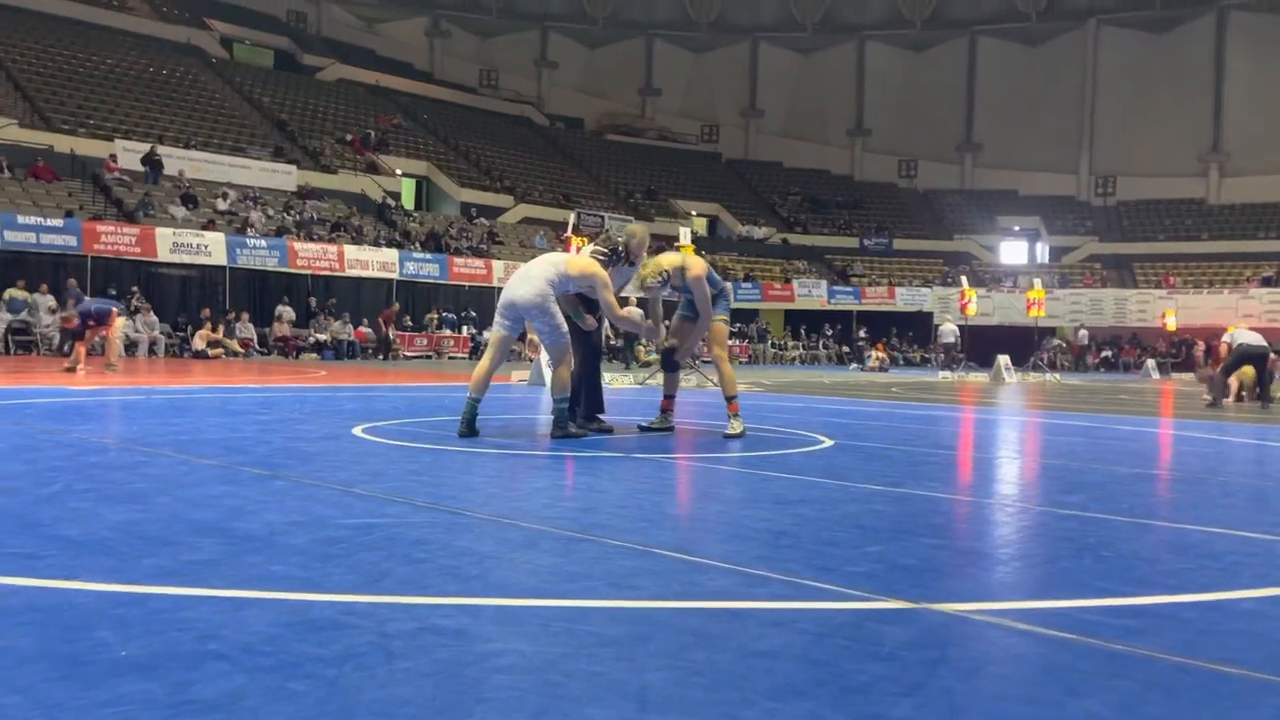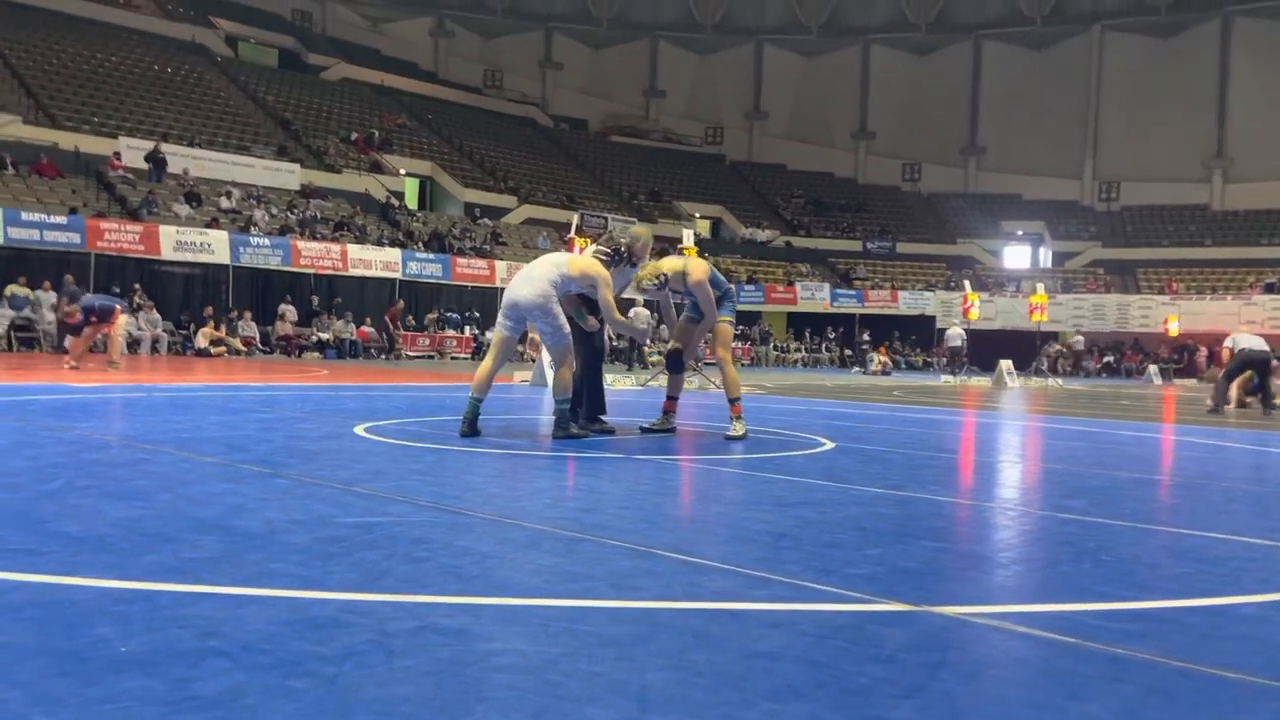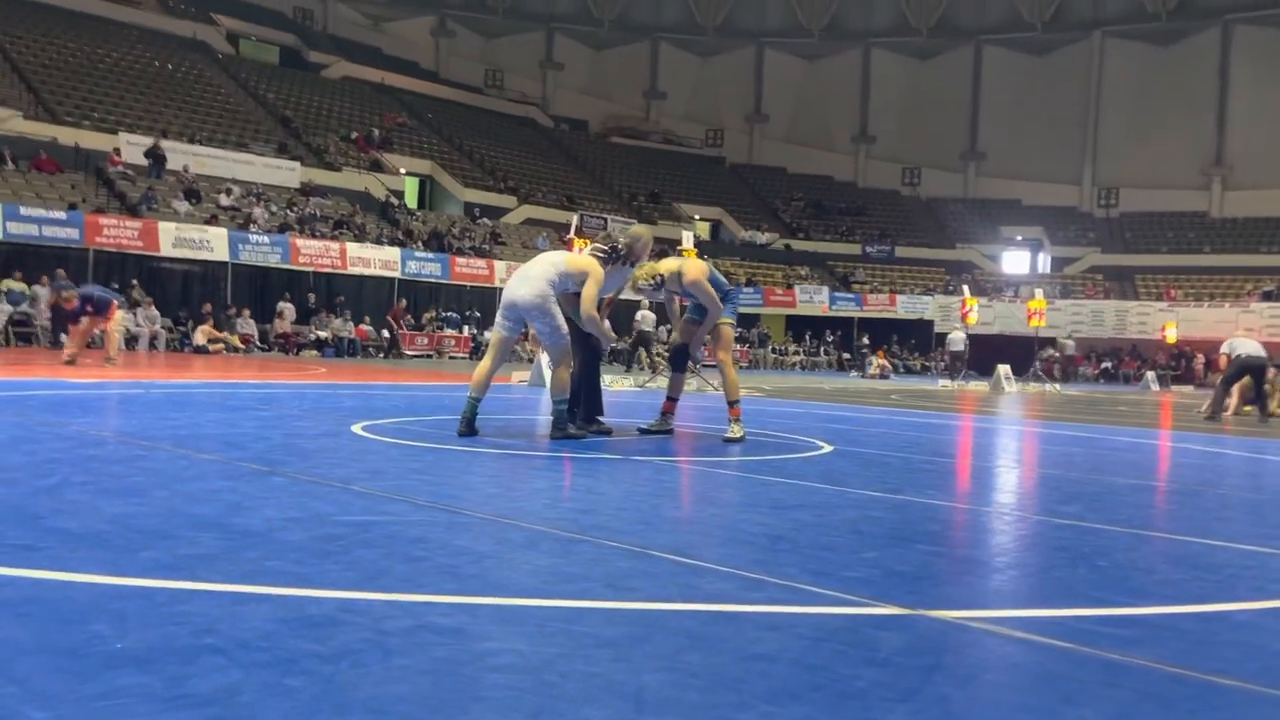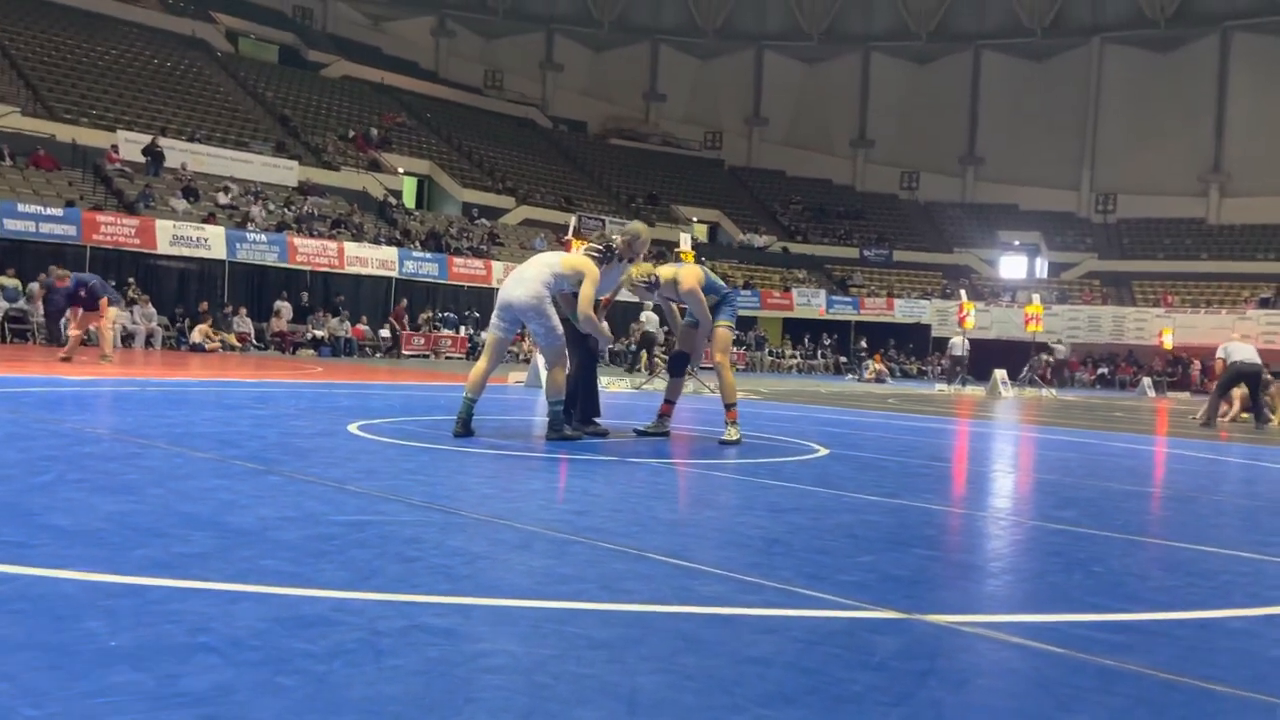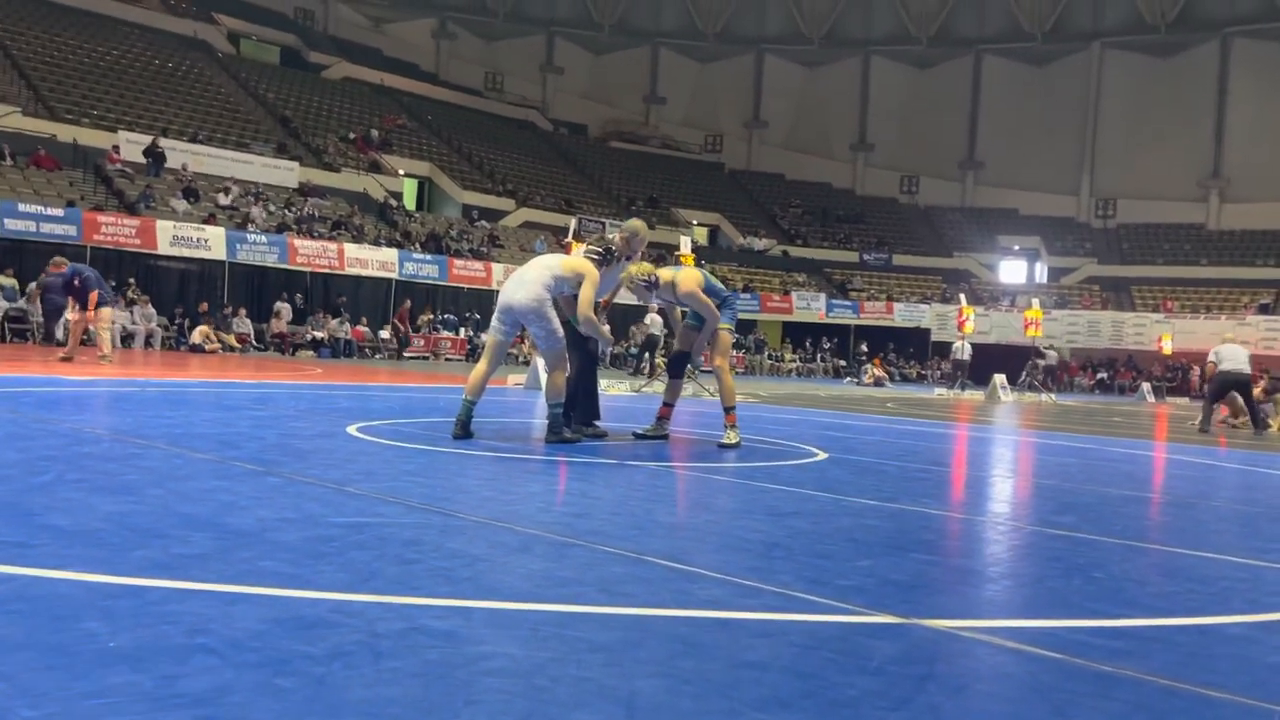
dt=0.2s
person 1, frame 1
left shoulder: (639, 259)
right shoulder: (596, 253)
left wrist: (602, 309)
left hip: (594, 301)
right hip: (572, 299)
left knee: (592, 354)
right knee: (587, 353)
left ankle: (570, 409)
right ankle: (587, 414)
person 1, frame 2
left shoulder: (640, 260)
right shoulder: (598, 255)
left hip: (596, 302)
right hip: (574, 300)
left knee: (594, 355)
right knee: (589, 354)
left ankle: (572, 409)
right ankle: (589, 415)
person 1, frame 3
left shoulder: (638, 259)
right shoulder: (598, 254)
left wrist: (605, 308)
right wrist: (581, 320)
right hip: (572, 300)
left knee: (591, 355)
right knee: (586, 355)
left ankle: (570, 410)
right ankle: (587, 416)
person 1, frame 4
left shoulder: (634, 257)
right shoulder: (596, 252)
left wrist: (603, 308)
right wrist: (579, 321)
left hip: (590, 302)
left knee: (588, 356)
right knee: (584, 356)
left ankle: (566, 411)
right ankle: (583, 417)
person 1, frame 5
left shoulder: (632, 256)
left wrist: (603, 309)
right hip: (568, 302)
left knee: (588, 359)
right knee: (583, 358)
left ankle: (566, 413)
right ankle: (583, 420)
person 2, frame 1
left shoulder: (571, 261)
right shoulder: (598, 272)
right elbow: (617, 317)
right wrist: (644, 328)
left hip: (511, 289)
right hip: (535, 296)
left knee: (491, 358)
right knee: (562, 360)
left ankle: (467, 421)
right ankle: (560, 424)
person 2, frame 2
left shoulder: (572, 261)
right shoulder: (600, 273)
right elbow: (613, 320)
left wrist: (533, 331)
right wrist: (638, 332)
left hip: (514, 289)
right hip: (538, 296)
left knee: (494, 358)
right knee: (564, 361)
left ankle: (469, 420)
right ankle: (562, 424)
person 2, frame 3
left shoulder: (569, 258)
right shoulder: (596, 270)
right elbow: (588, 315)
right wrist: (605, 336)
left hip: (512, 289)
right hip: (536, 295)
left knee: (493, 358)
right knee: (562, 361)
left ankle: (467, 420)
right ankle: (560, 425)
person 2, frame 4
left shoulder: (562, 258)
right shoulder: (592, 269)
right elbow: (584, 314)
right wrist: (604, 336)
left hip: (508, 291)
right hip: (531, 297)
left knee: (488, 359)
right knee: (558, 362)
left ankle: (462, 421)
right ankle: (556, 427)
person 2, frame 5
left shoulder: (564, 261)
right shoulder: (591, 272)
right elbow: (585, 317)
right wrist: (604, 337)
left hip: (508, 292)
right hip: (533, 298)
left knee: (488, 362)
right knee: (558, 365)
left ankle: (462, 423)
right ankle: (555, 429)
person 3, frame 1
left shoulder: (694, 273)
right shoulder: (654, 270)
left elbow: (706, 315)
right elbow: (654, 303)
left wrist: (689, 346)
left hip: (715, 299)
right hip: (690, 300)
left knee: (717, 355)
right knee: (669, 351)
left ankle: (735, 418)
right ankle: (666, 416)
person 3, frame 2
left shoulder: (695, 277)
right shoulder: (657, 273)
left elbow: (711, 315)
right elbow: (665, 306)
left wrist: (692, 345)
right wrist: (676, 336)
left hip: (721, 300)
right hip: (696, 301)
left knee: (722, 357)
right knee: (674, 354)
left ankle: (738, 420)
right ankle: (668, 417)
person 3, frame 3
left shoulder: (690, 277)
right shoulder: (657, 274)
left elbow: (716, 309)
right elbow: (670, 300)
left wrist: (698, 340)
right wrist: (678, 331)
left hip: (723, 301)
right hip: (700, 301)
left knee: (722, 358)
right knee: (677, 355)
left ankle: (736, 423)
right ankle: (666, 419)
person 3, frame 4
left shoulder: (685, 285)
right shoulder: (656, 280)
left elbow: (706, 320)
right elbow: (669, 308)
left wrist: (698, 349)
right wrist: (681, 339)
left hip: (722, 303)
right hip: (700, 306)
left knee: (719, 361)
right knee: (676, 360)
left ankle: (733, 425)
right ankle: (663, 421)
person 3, frame 5
left shoulder: (684, 288)
right shoulder: (656, 285)
left elbow: (714, 316)
right elbow: (672, 308)
left wrist: (700, 345)
right wrist: (680, 338)
left hip: (722, 307)
right hip: (700, 308)
left knee: (718, 364)
right knee: (675, 362)
left ankle: (732, 429)
right ankle: (662, 424)
